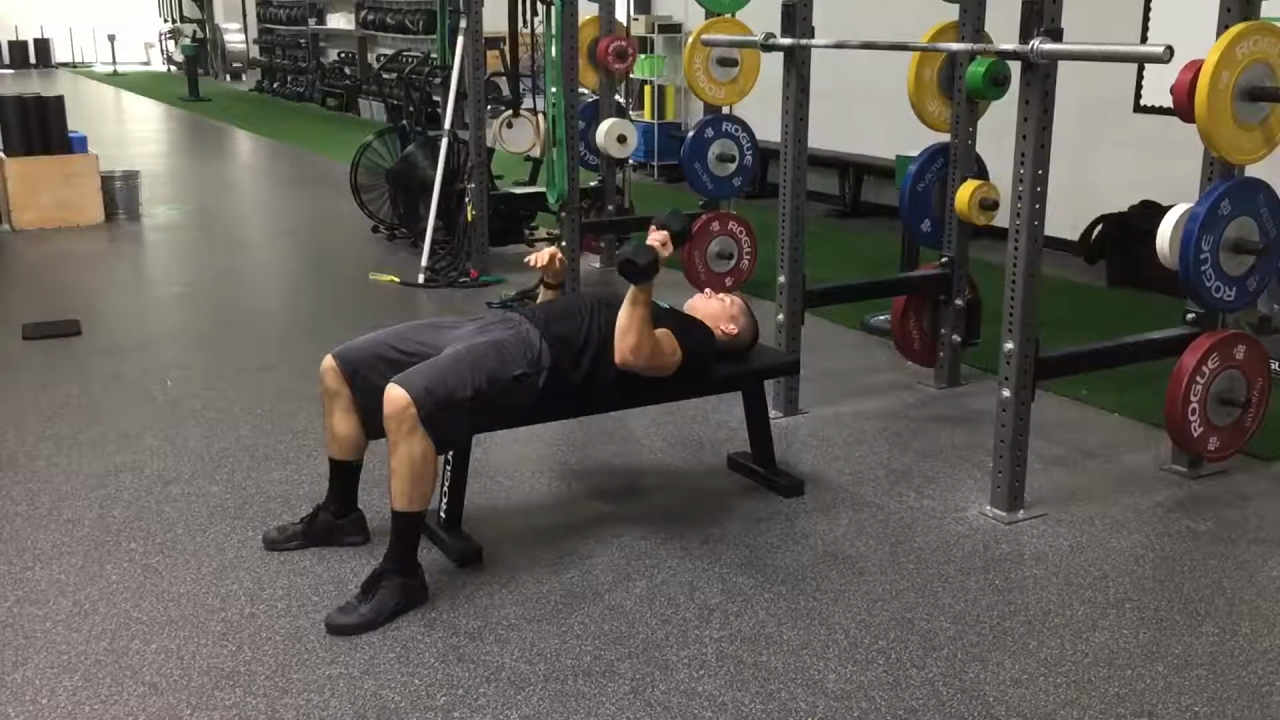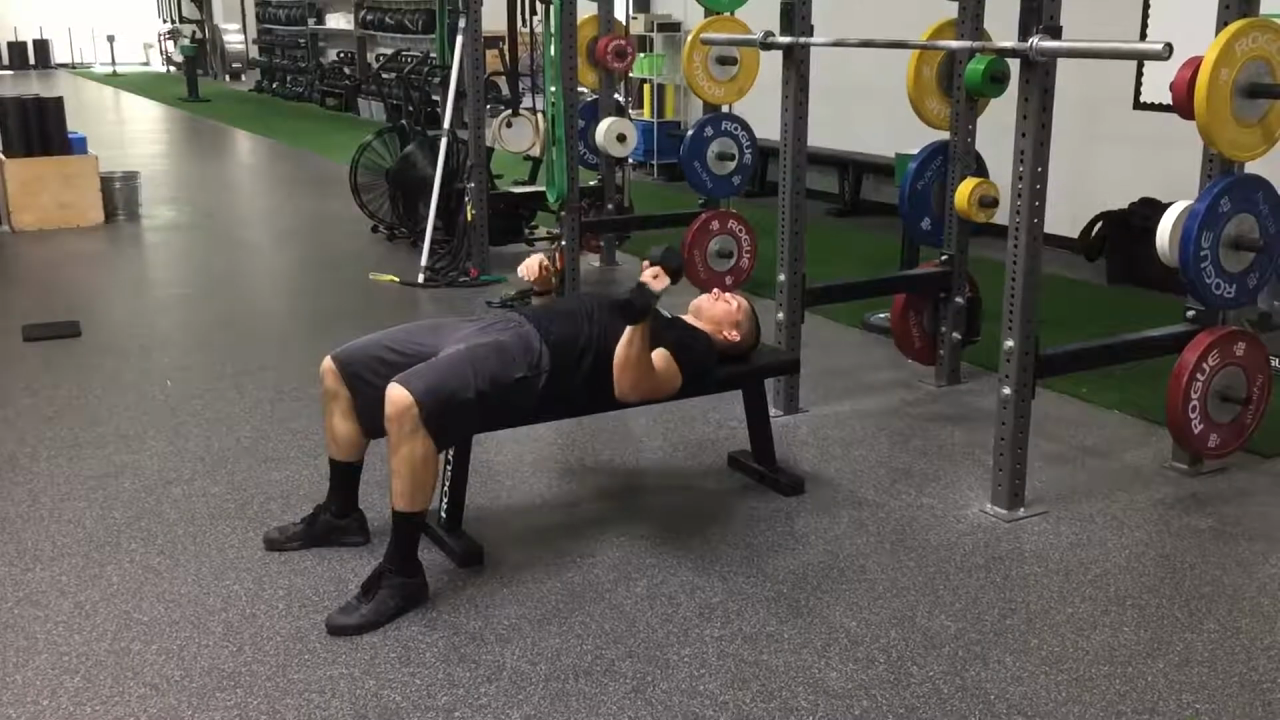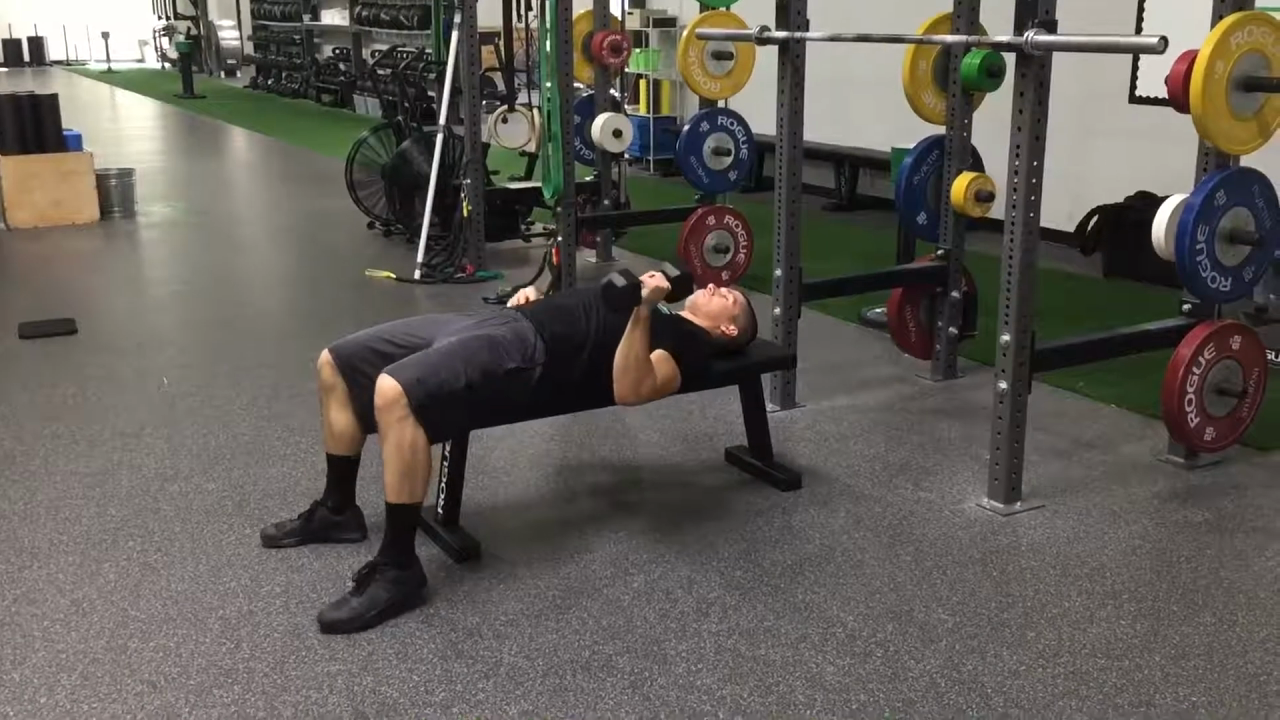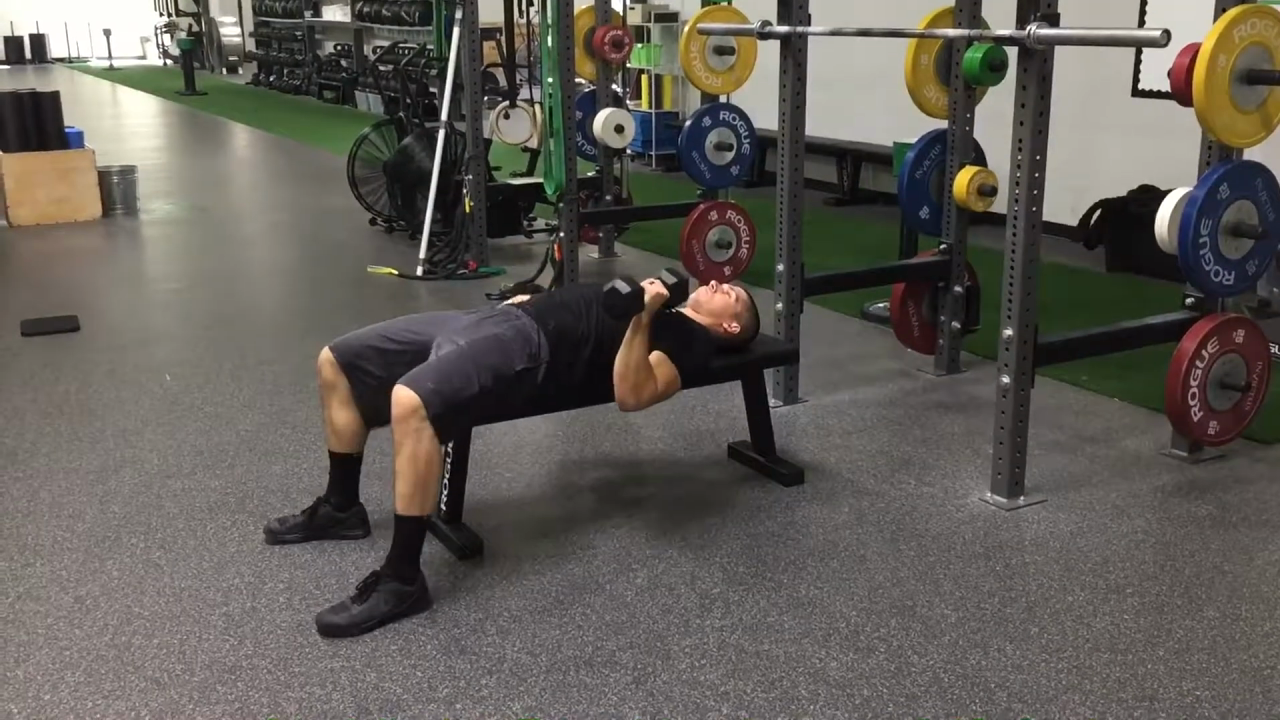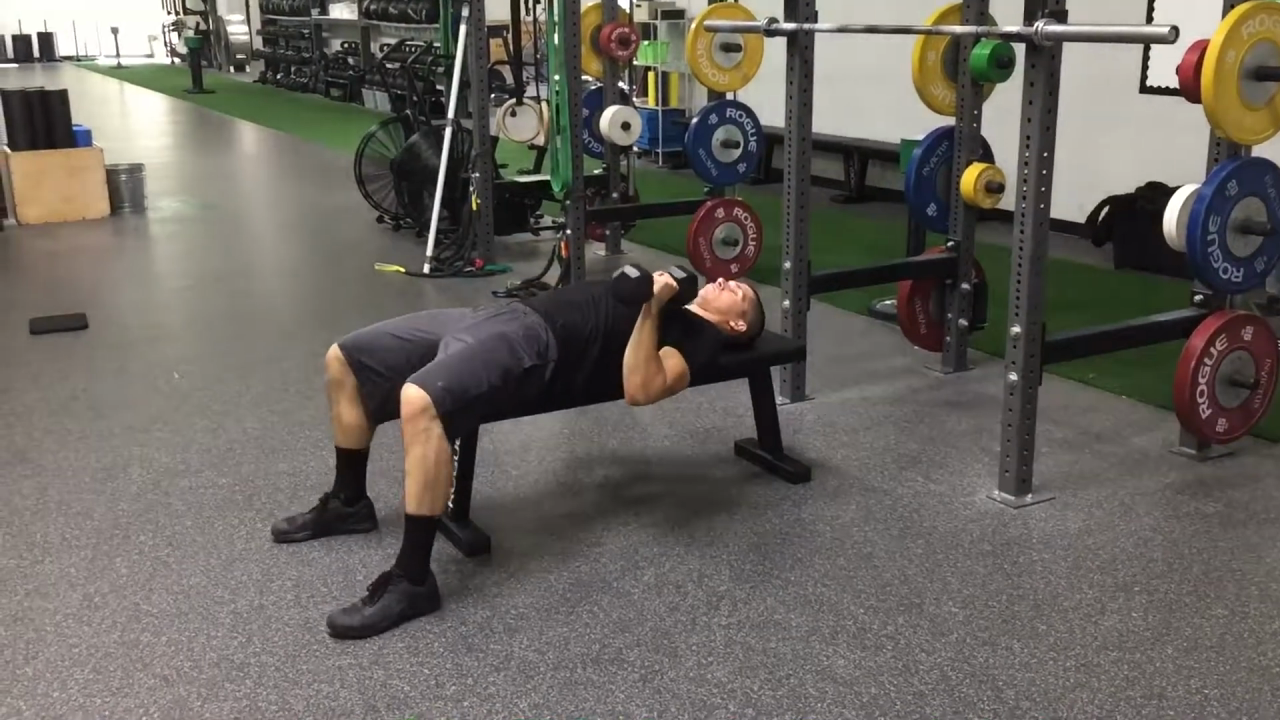
dt=0.4s
person 1, frame 1
left shoulder: (694, 339)
right shoulder: (656, 314)
left elbow: (629, 353)
right wrist: (552, 280)
left hip: (526, 355)
left knee: (403, 403)
right knee: (338, 369)
left ankle: (401, 573)
right ankle: (340, 513)
person 1, frame 2
left shoulder: (695, 347)
right shoulder: (654, 325)
left elbow: (628, 386)
left wrist: (643, 307)
right wrist: (544, 286)
left hip: (526, 356)
left knee: (405, 404)
right knee: (338, 372)
left ankle: (401, 574)
right ankle: (340, 514)
person 1, frame 3
left shoulder: (691, 341)
right shoulder: (651, 316)
left elbow: (629, 389)
left wrist: (644, 307)
right wrist: (533, 299)
left hip: (522, 351)
right hip: (500, 322)
left knee: (394, 393)
right knee: (337, 365)
left ankle: (397, 568)
right ankle: (338, 510)
person 1, frame 4
left shoulder: (691, 339)
right shoulder: (656, 312)
left elbow: (630, 394)
left wrist: (643, 317)
right wrist: (529, 298)
left hip: (525, 346)
left knee: (411, 403)
right knee: (337, 363)
left ankle: (401, 578)
right ankle: (340, 507)
person 1, frame 5
left shoulder: (699, 335)
right shoulder: (662, 308)
left elbow: (639, 388)
left wrist: (652, 307)
left hip: (533, 345)
left knee: (420, 403)
right knee: (345, 360)
left ankle: (412, 580)
right ankle: (348, 503)
